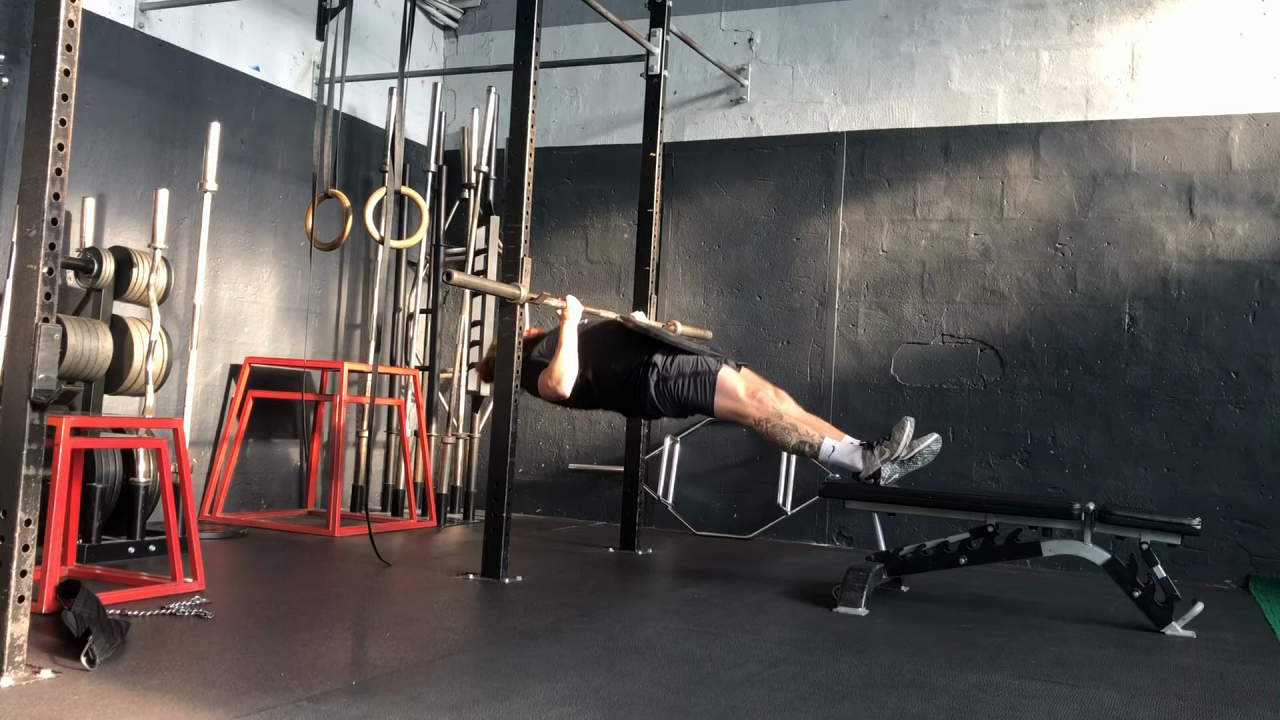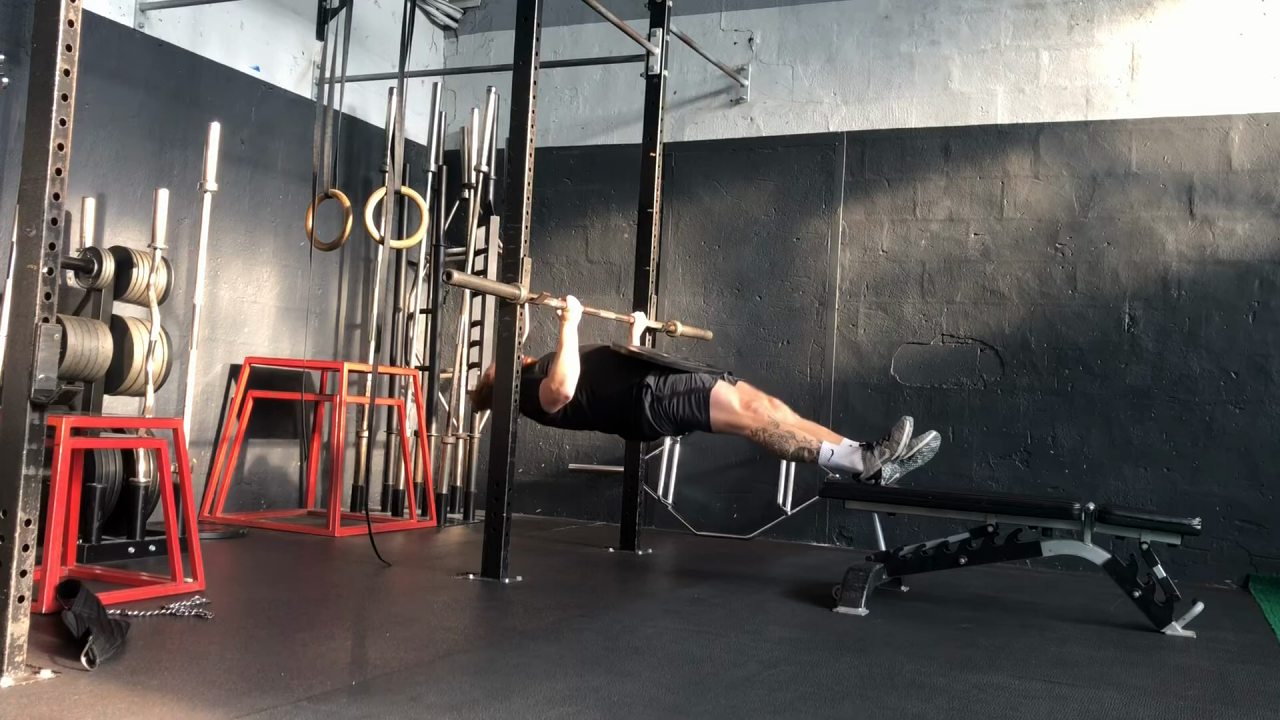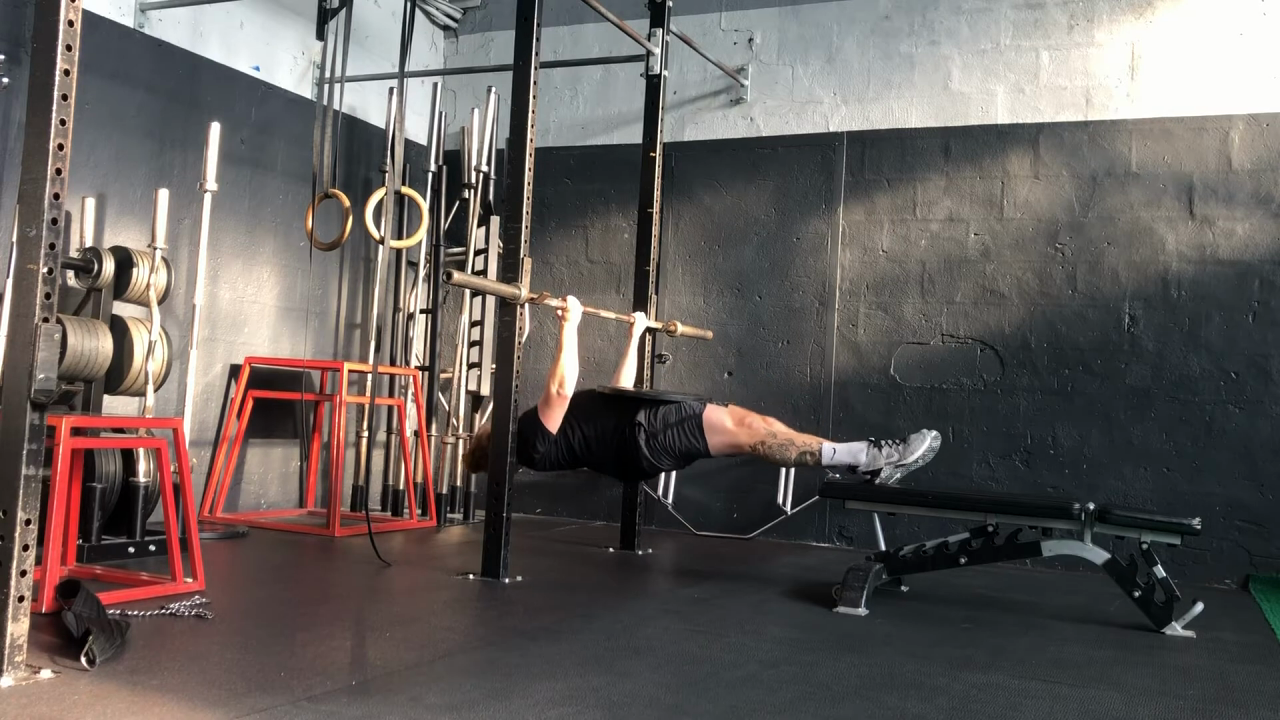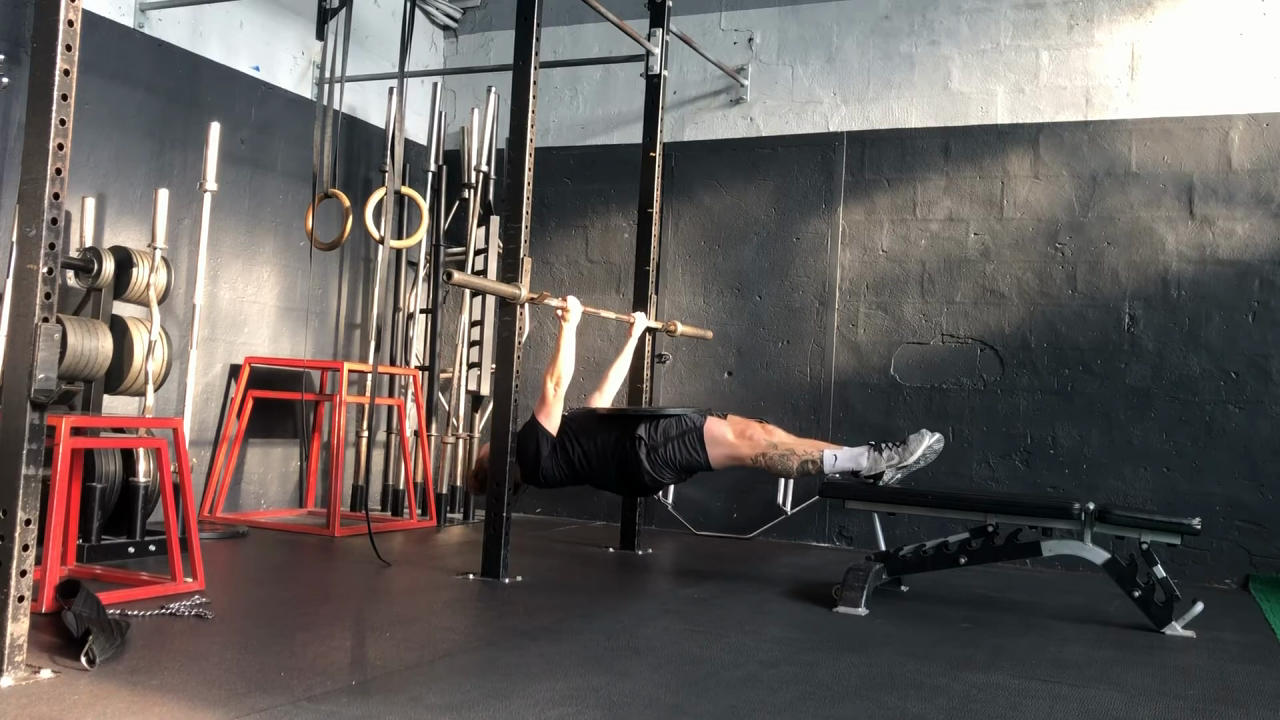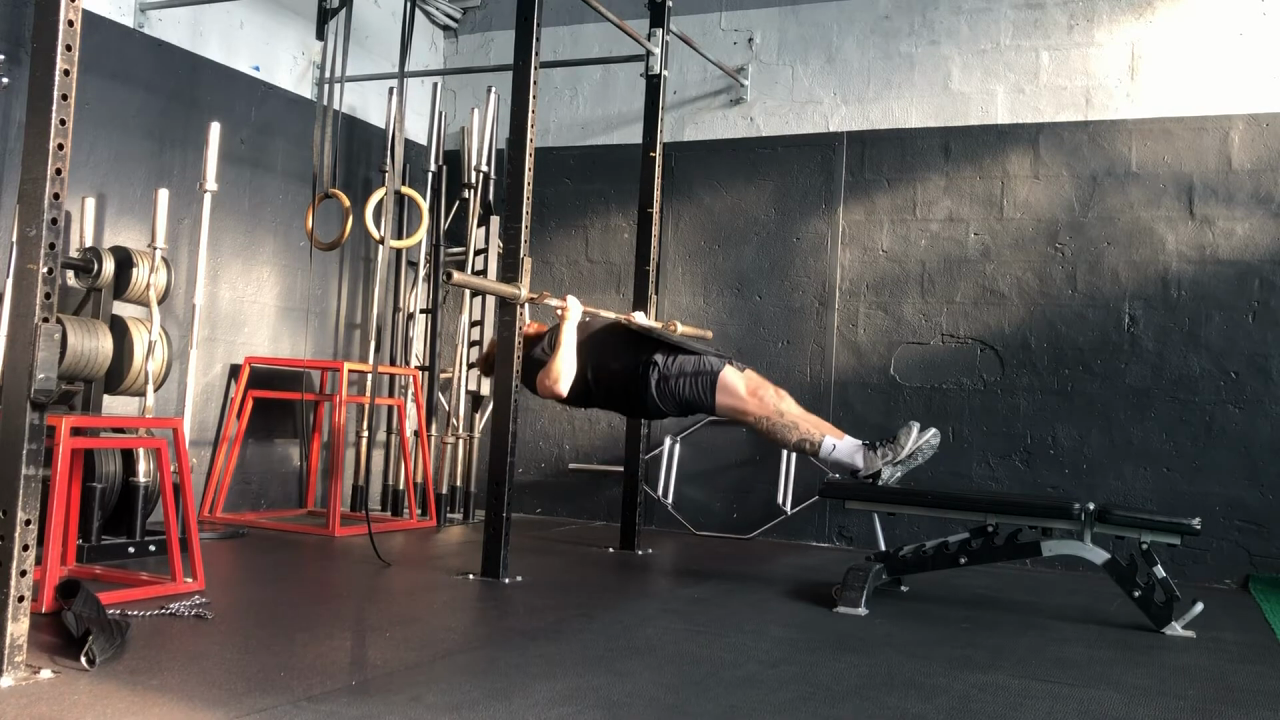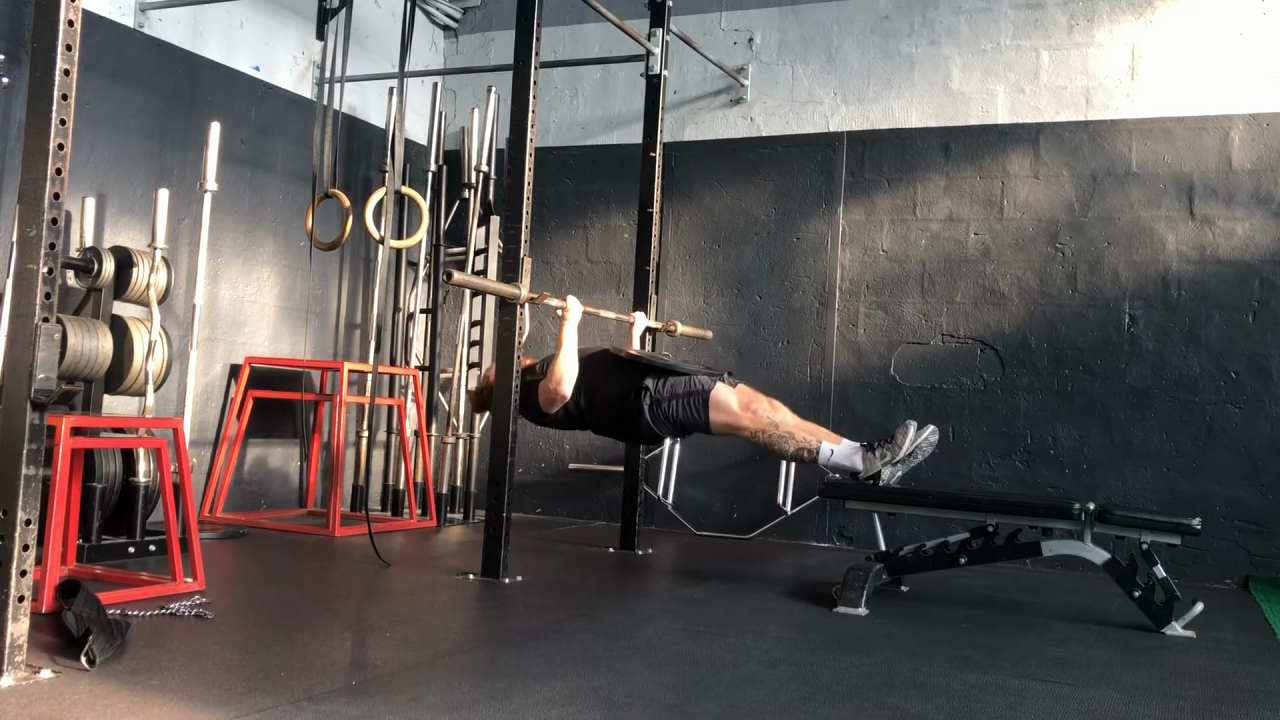
dt=0.7s
person 1, frame 1
left shoulder: (554, 343)
right shoulder: (535, 366)
right elbow: (562, 385)
left wrist: (638, 328)
right wrist: (568, 323)
left hip: (661, 360)
right hip: (652, 375)
left knee: (769, 397)
right knee: (753, 403)
left ankle: (868, 457)
right ankle: (863, 462)
person 1, frame 2
left shoulder: (544, 371)
right shoulder: (532, 390)
right elbow: (563, 388)
left wrist: (635, 334)
right wrist: (568, 324)
left hip: (651, 382)
right hip: (645, 398)
left knee: (763, 406)
right knee: (747, 412)
left ankle: (867, 459)
right ankle: (862, 463)
person 1, frame 3
left shoulder: (541, 432)
right shoulder: (532, 440)
left elbow: (619, 393)
right elbow: (561, 390)
left wrist: (635, 336)
right wrist: (568, 327)
left hip: (642, 423)
right hip: (640, 436)
left knee: (754, 423)
right knee: (744, 429)
left ankle: (873, 460)
right ankle: (872, 458)
person 1, frame 4
left shoulder: (548, 445)
right shoulder: (533, 452)
left elbow: (603, 393)
right elbow: (555, 386)
left wrist: (633, 338)
right wrist: (568, 325)
left hip: (646, 437)
right hip: (643, 450)
left knee: (757, 433)
right knee: (745, 441)
left ankle: (872, 461)
right ankle: (871, 462)
person 1, frame 5
left shoulder: (553, 343)
right shoulder: (535, 362)
right elbow: (559, 385)
left wrist: (637, 330)
right wrist: (568, 324)
left hip: (660, 360)
right hip: (652, 375)
left knee: (766, 394)
right knee: (756, 401)
left ankle: (867, 457)
right ankle: (864, 459)
person 1, frame 6
left shoulder: (542, 373)
right shoulder: (530, 394)
right elbow: (561, 388)
left wrist: (635, 334)
right wrist: (568, 324)
left hip: (649, 388)
right hip: (643, 401)
left knee: (759, 406)
right knee: (746, 413)
left ankle: (865, 459)
right ankle: (863, 461)
